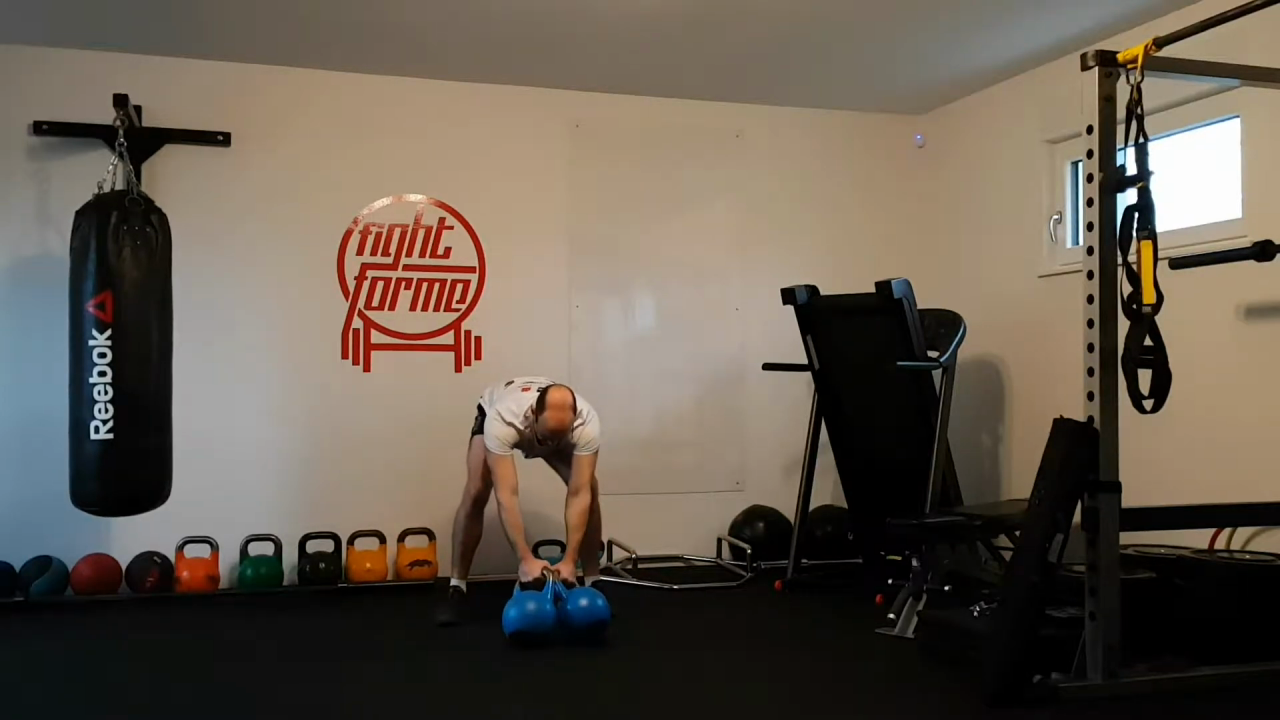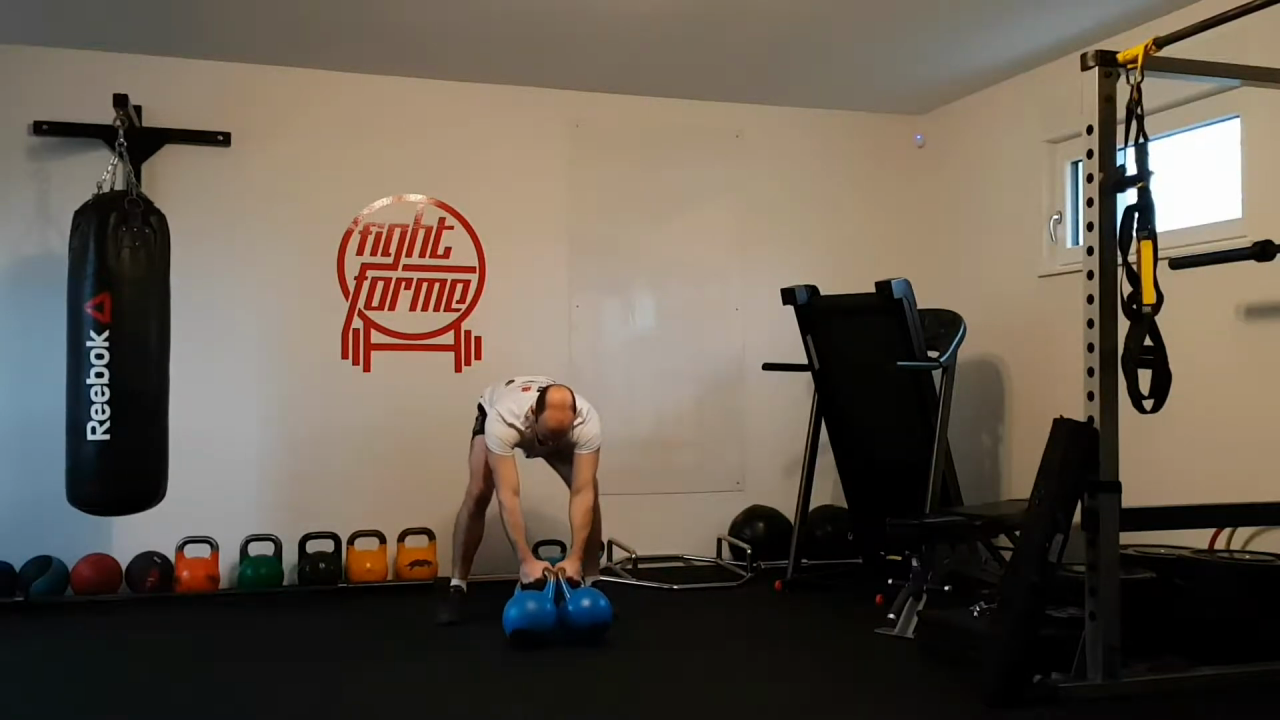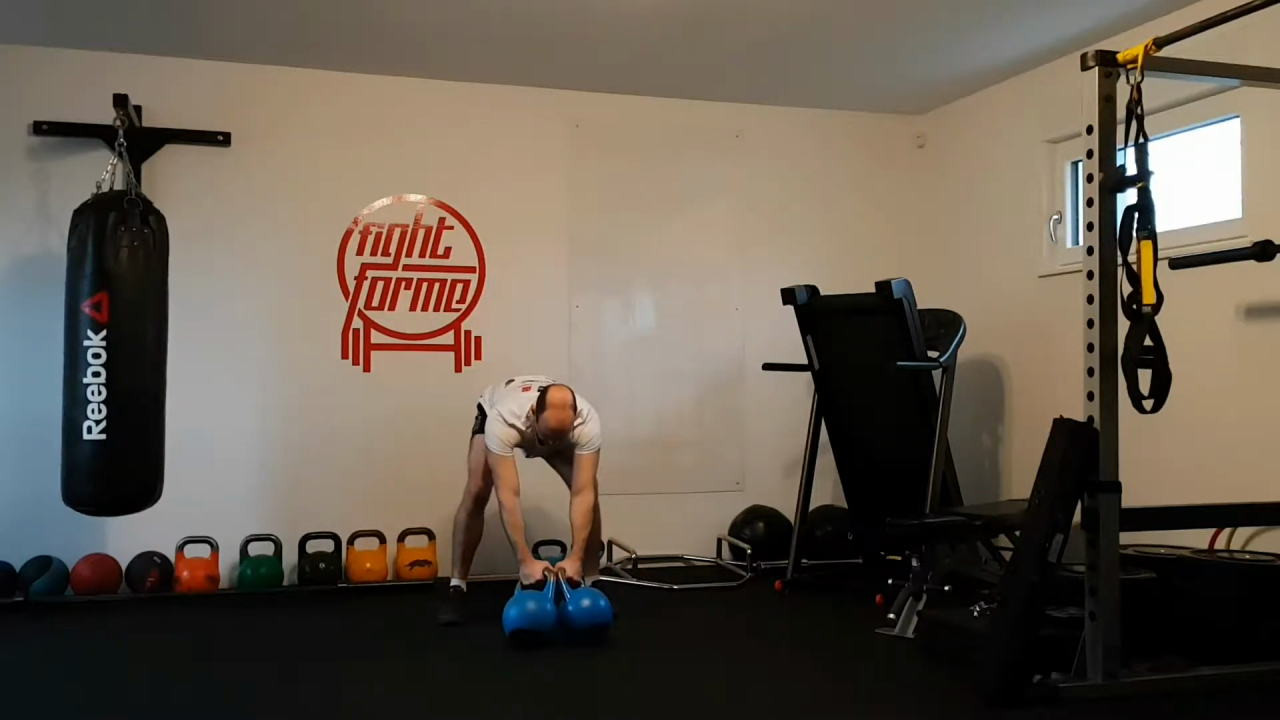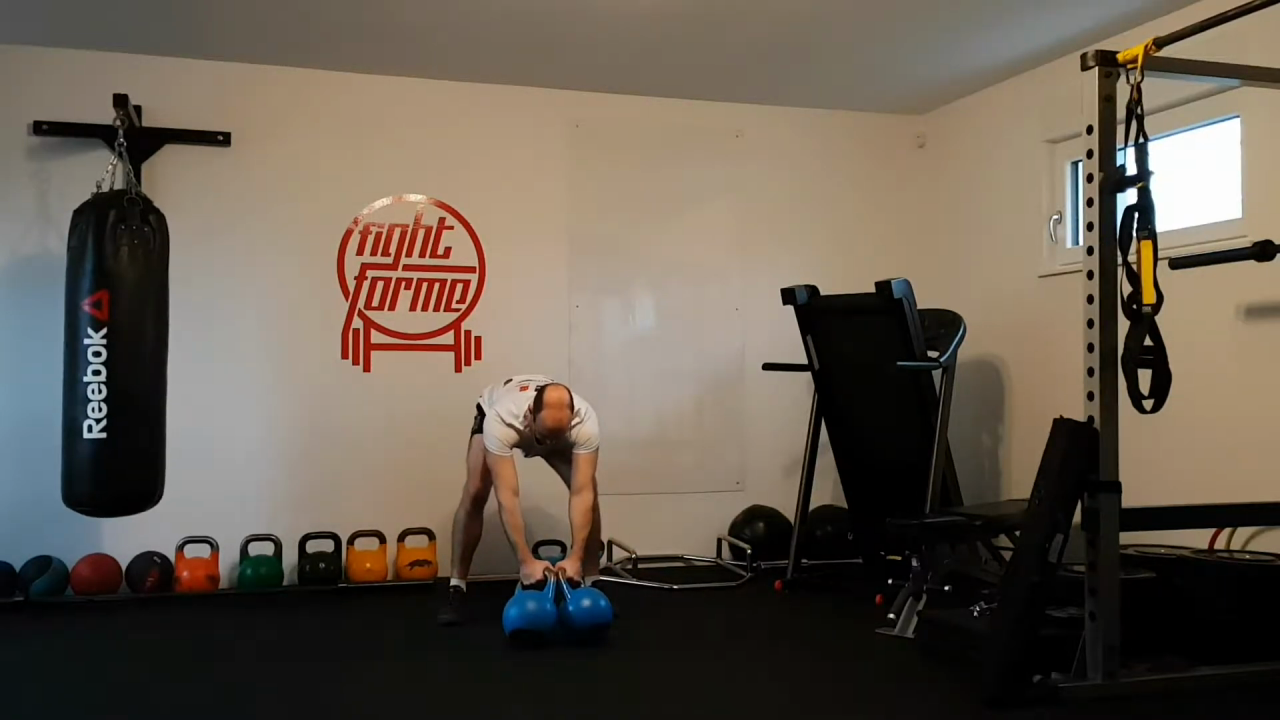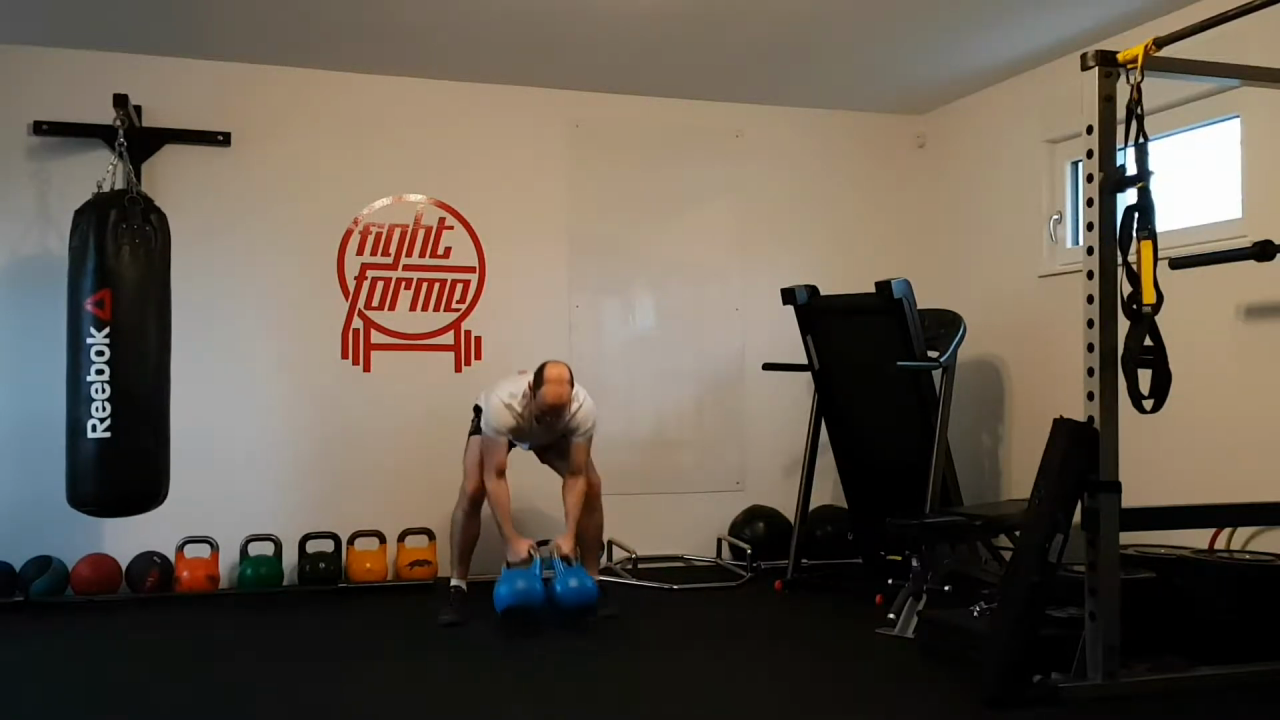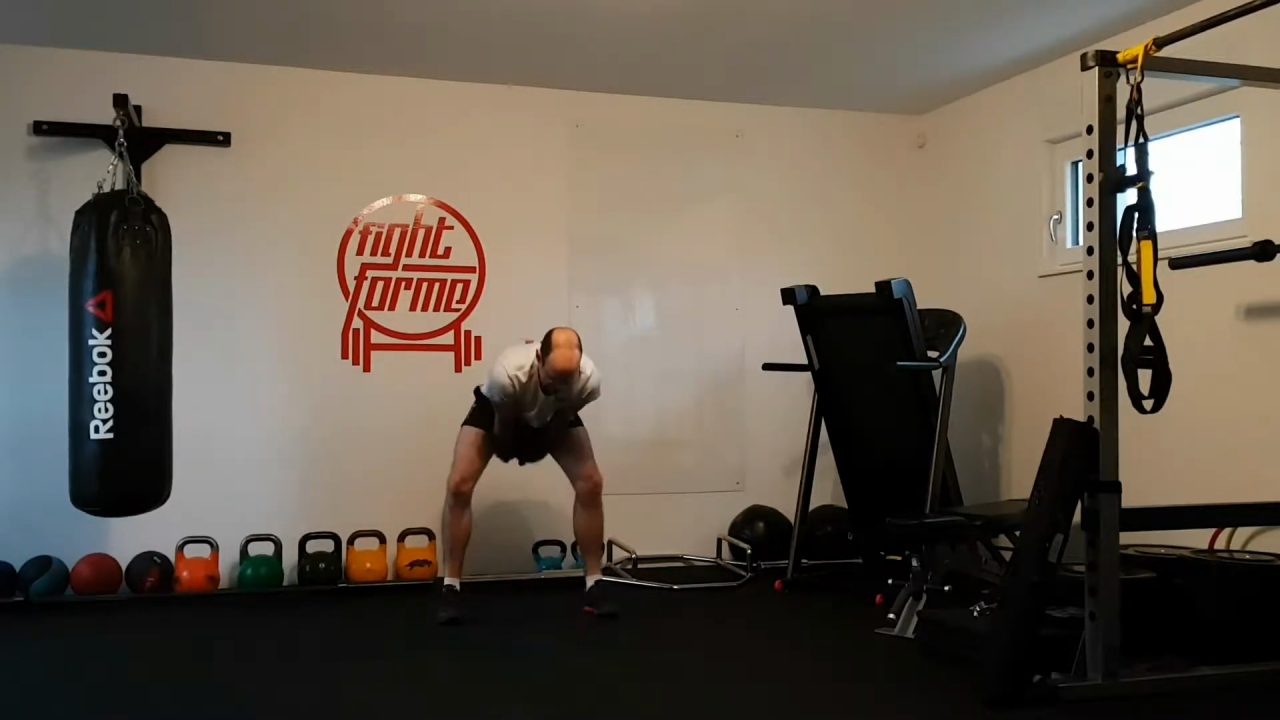
dt=0.4s
person 1, frame 1
left shoulder: (587, 423)
right shoulder: (501, 419)
left elbow: (579, 495)
right elbow: (506, 495)
left wrist: (569, 560)
right wrist: (525, 558)
left hip: (555, 424)
left knee: (590, 491)
right knee: (475, 494)
left ankle: (593, 584)
right ankle: (457, 589)
person 1, frame 2
left shoulder: (587, 422)
right shoulder: (502, 420)
left elbow: (582, 493)
right elbow: (508, 495)
left wrist: (575, 557)
right wrist: (526, 560)
left hip: (555, 424)
left knee: (591, 490)
right knee: (478, 494)
left ankle: (592, 584)
right ankle: (457, 588)
person 1, frame 3
left shoulder: (587, 422)
right shoulder: (502, 420)
left elbow: (582, 493)
right elbow: (507, 495)
left wrist: (575, 557)
right wrist: (526, 560)
left hip: (556, 424)
left knee: (590, 490)
right knee: (476, 493)
left ankle: (592, 584)
right ankle: (457, 588)
person 1, frame 4
left shoulder: (585, 421)
right shoulder: (500, 420)
left elbow: (582, 493)
right elbow: (507, 495)
left wrist: (575, 557)
right wrist: (526, 560)
left hip: (556, 422)
right hip: (492, 408)
left knee: (589, 489)
right knee: (474, 493)
left ankle: (591, 583)
right ankle: (457, 588)
person 1, frame 5
left shoulder: (583, 407)
right shoulder: (502, 404)
left elbow: (576, 476)
right elbow: (494, 477)
left wrist: (569, 534)
right wrist: (512, 540)
right hip: (490, 417)
left knee: (592, 487)
right knee: (472, 492)
right ankle: (457, 589)
person 1, frame 6
left shoulder: (588, 379)
right shoulder: (507, 373)
left elbow: (563, 416)
right elbow: (503, 423)
left wrist: (542, 447)
right wrist: (506, 452)
left hip: (551, 415)
right hip: (495, 406)
left knee: (591, 484)
right knee: (459, 485)
left ankle: (594, 586)
right ankle: (451, 588)
